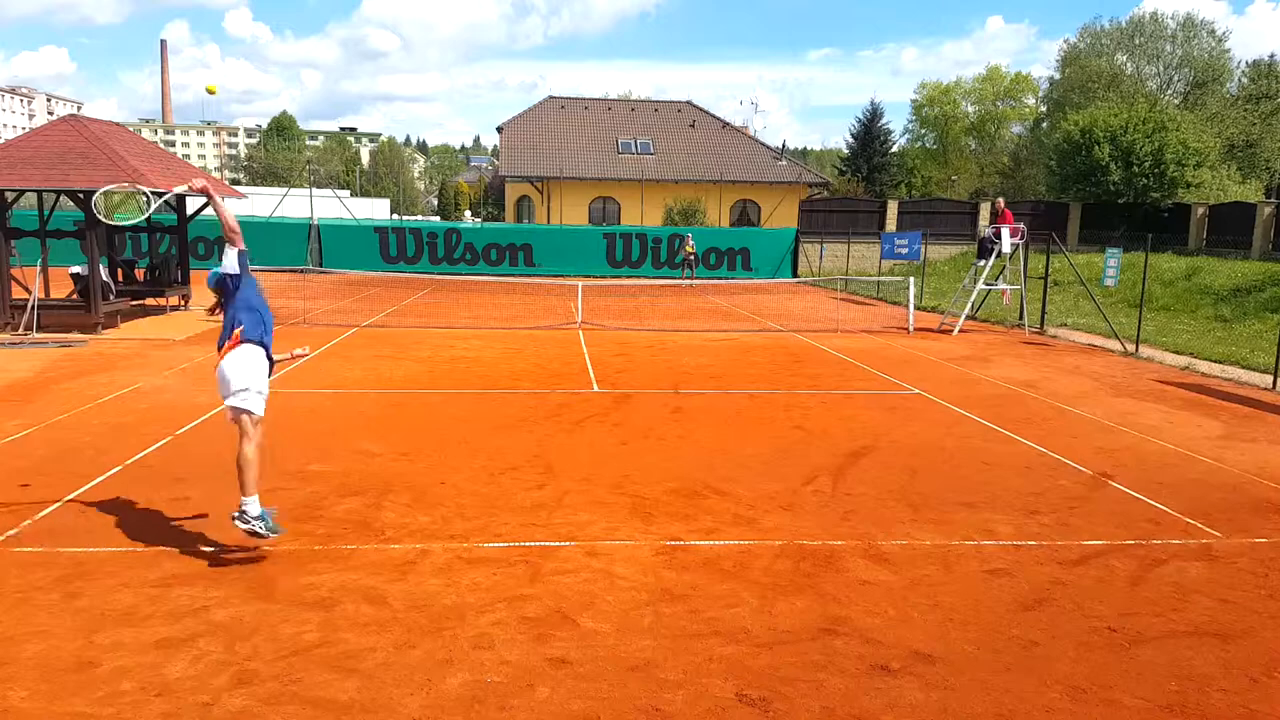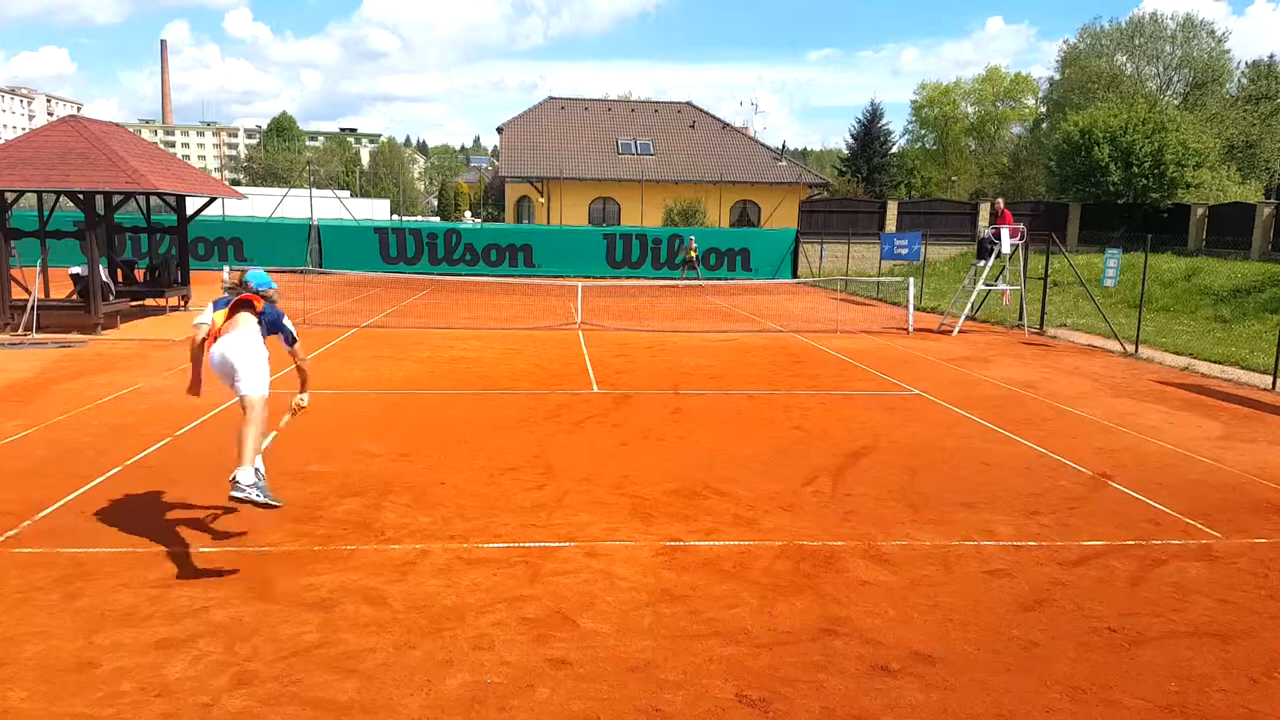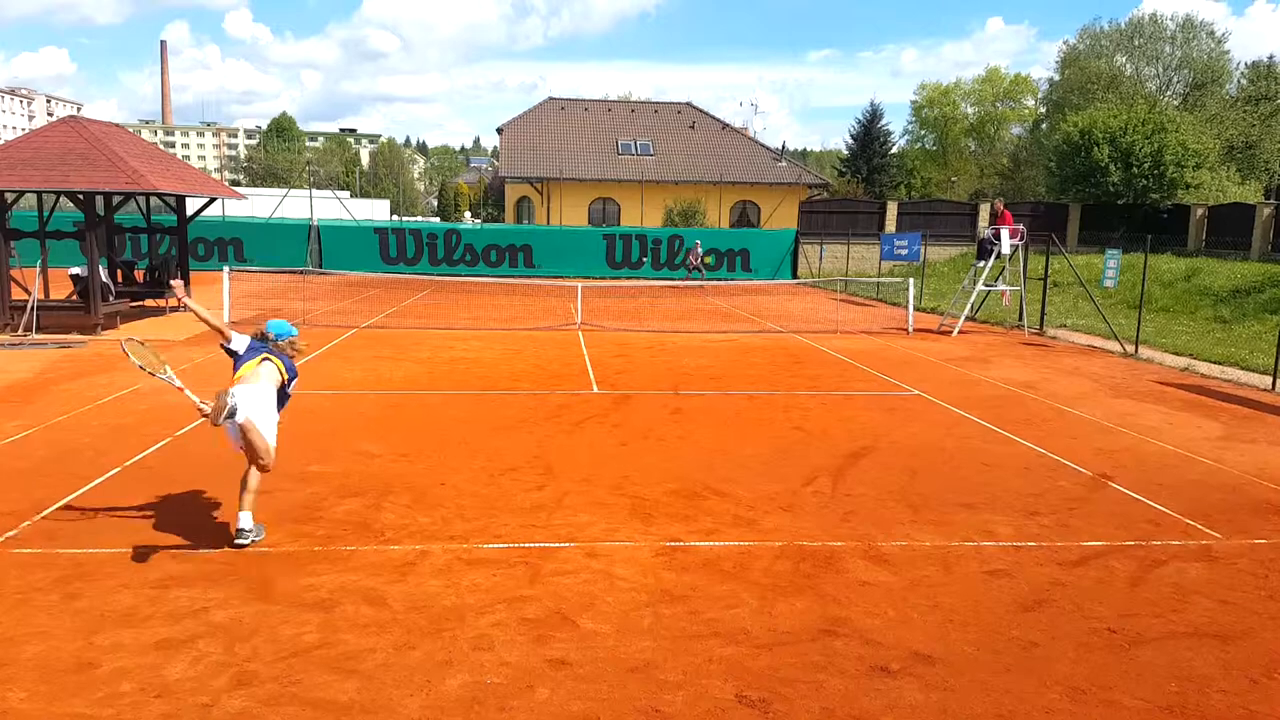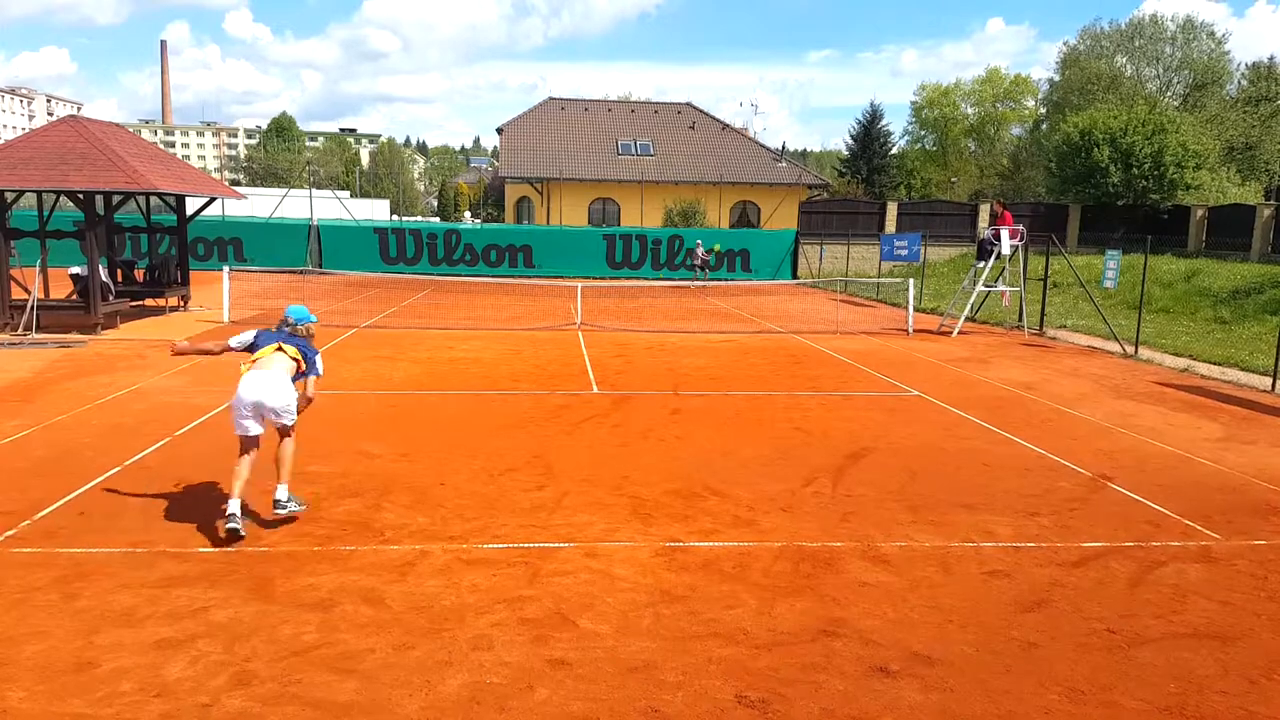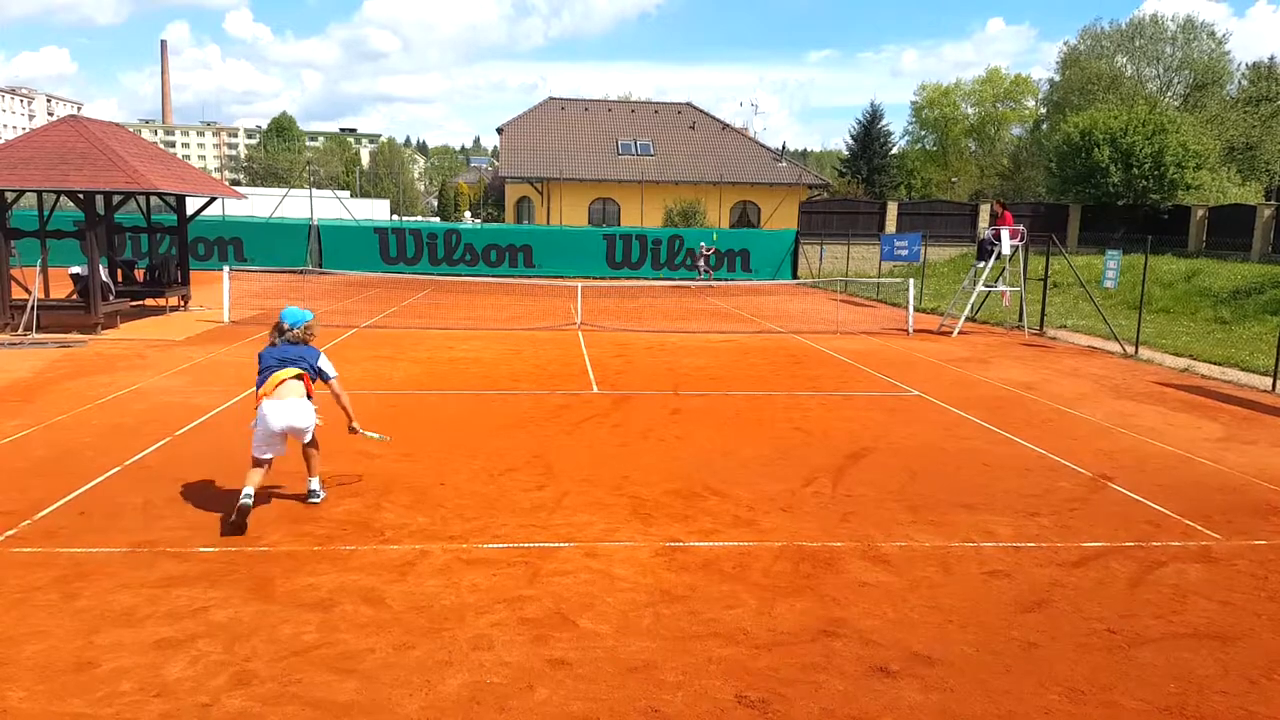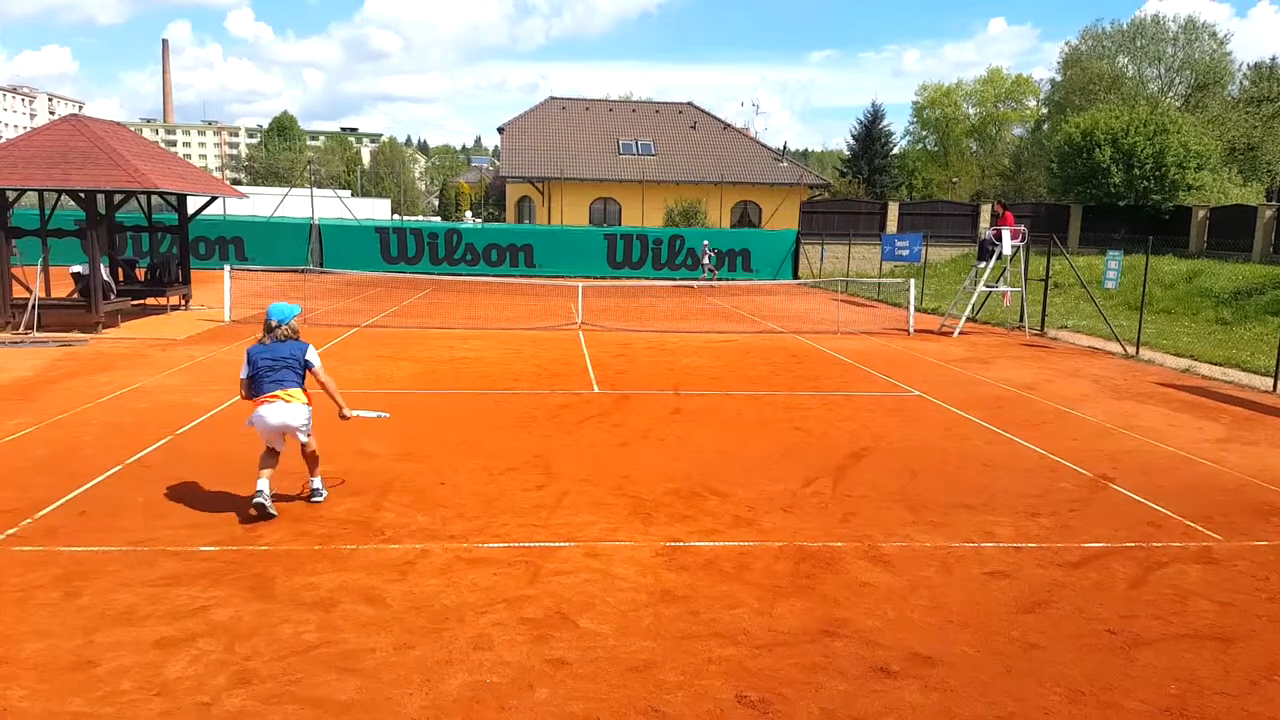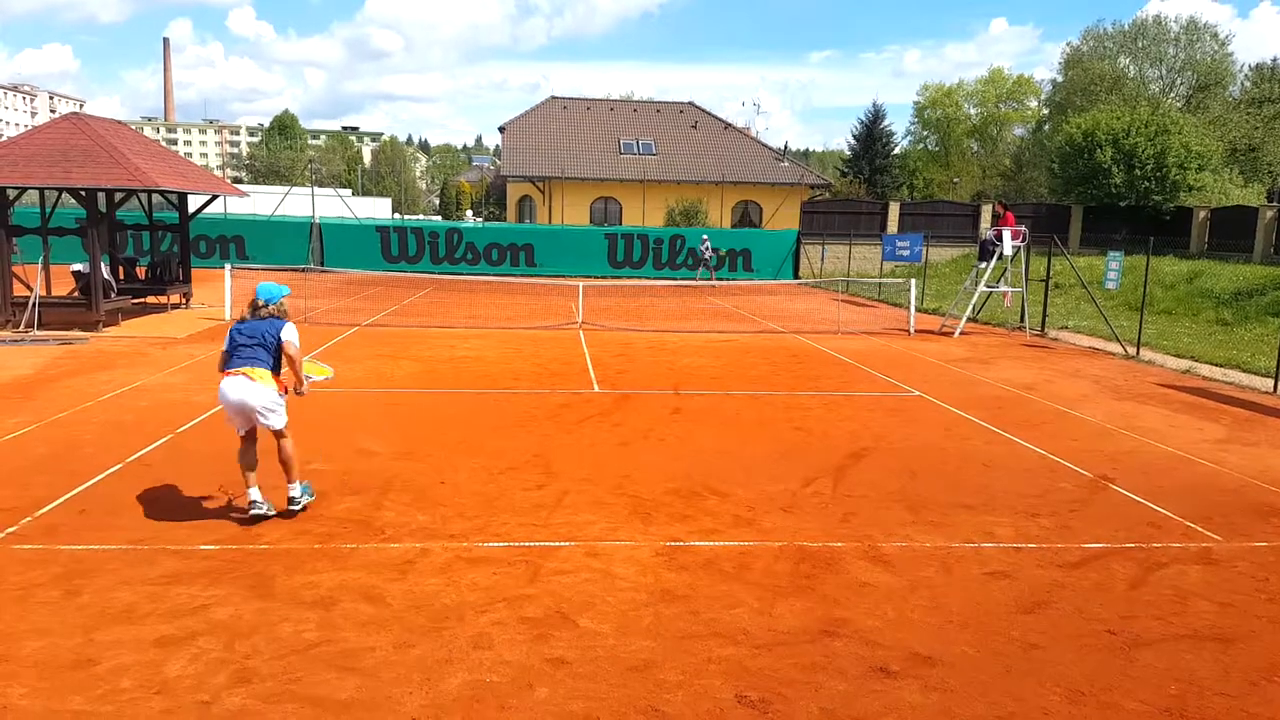
dt=0.2s
person 1, frame 1
left shoulder: (236, 307)
right shoulder: (234, 279)
right elbow: (233, 233)
left wrist: (287, 355)
right wrist: (211, 192)
left hip: (240, 361)
right hip: (243, 360)
left knee: (252, 432)
right knee: (250, 433)
left ankle: (252, 508)
right ankle: (250, 509)
person 1, frame 2
left shoulder: (218, 303)
right shoulder: (275, 312)
left elbow: (198, 337)
right elbow: (301, 358)
left wrist: (196, 377)
right wrist: (303, 391)
left hip: (219, 353)
right hip: (245, 345)
left knee: (252, 407)
right knee: (257, 411)
left ankle: (254, 470)
right ankle: (245, 481)
person 1, frame 3
left shoulder: (248, 345)
right shoulder: (290, 369)
left elbow: (221, 327)
left wrist: (185, 299)
right wrist: (227, 407)
left hip: (239, 393)
right hip: (261, 397)
left knee: (256, 463)
right knee: (264, 463)
left ankle: (245, 526)
right ankle: (234, 414)
person 1, frame 4
left shoulder: (262, 335)
right shoulder: (311, 351)
left elbow: (219, 347)
right elbow: (309, 394)
left wrist: (189, 348)
right wrist: (296, 410)
left hip: (247, 388)
right hip: (278, 388)
left knee: (247, 453)
right knee: (287, 434)
left ankle: (233, 514)
right ankle: (282, 497)
person 1, frame 5
left shoulder: (265, 354)
right shoulder: (315, 354)
right elbow: (338, 392)
right wrist: (352, 420)
left hip: (269, 411)
right hip: (299, 408)
left knee: (259, 464)
right knee: (309, 440)
left ankle: (246, 496)
right ankle: (314, 488)
person 1, frame 6
left shoulder: (252, 351)
right shoulder: (302, 347)
left elbow: (244, 392)
right elbow: (322, 377)
right wrist: (342, 406)
left hip: (263, 412)
right hip: (294, 408)
left knee: (273, 449)
right knee: (307, 441)
left ankle: (262, 492)
right ankle: (316, 486)
person 1, frame 7
left shoulder: (236, 328)
right shoulder: (284, 326)
left elbow: (222, 365)
right elbow: (291, 351)
right wrist: (300, 381)
left hip: (227, 387)
right hip: (260, 387)
left knee: (248, 439)
right knee: (282, 436)
left ankle: (256, 500)
right ankle: (296, 493)
